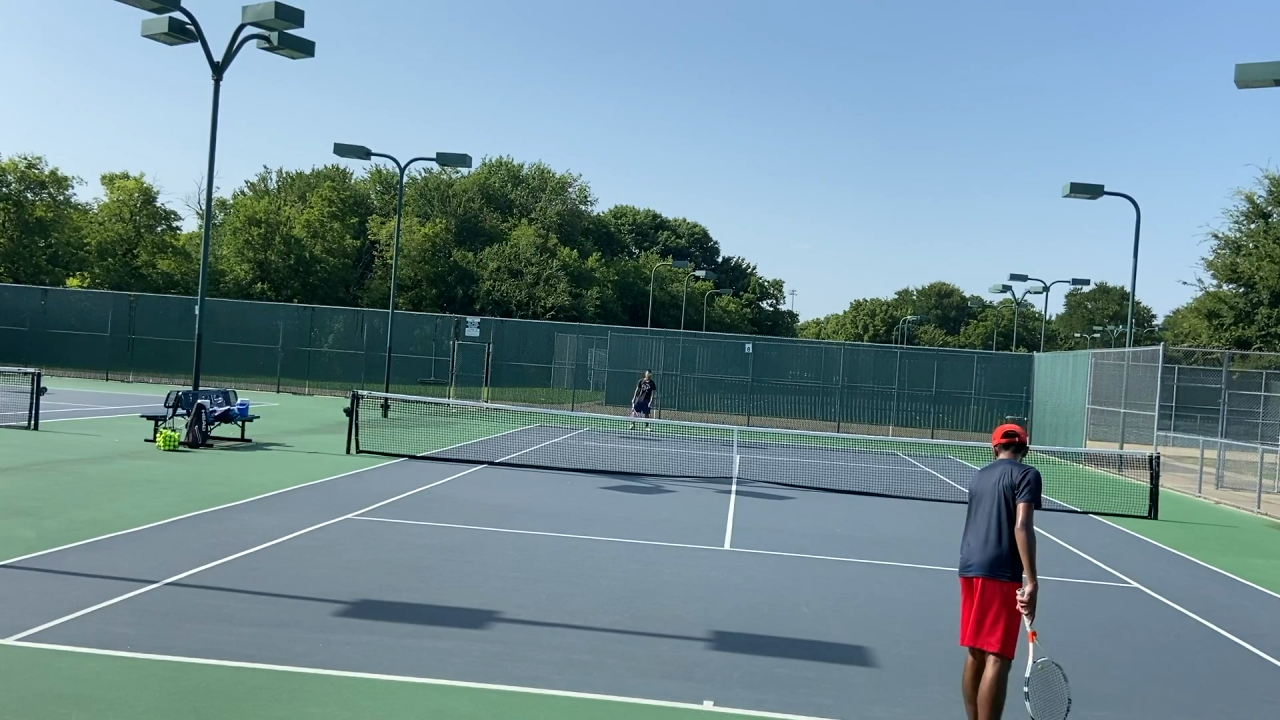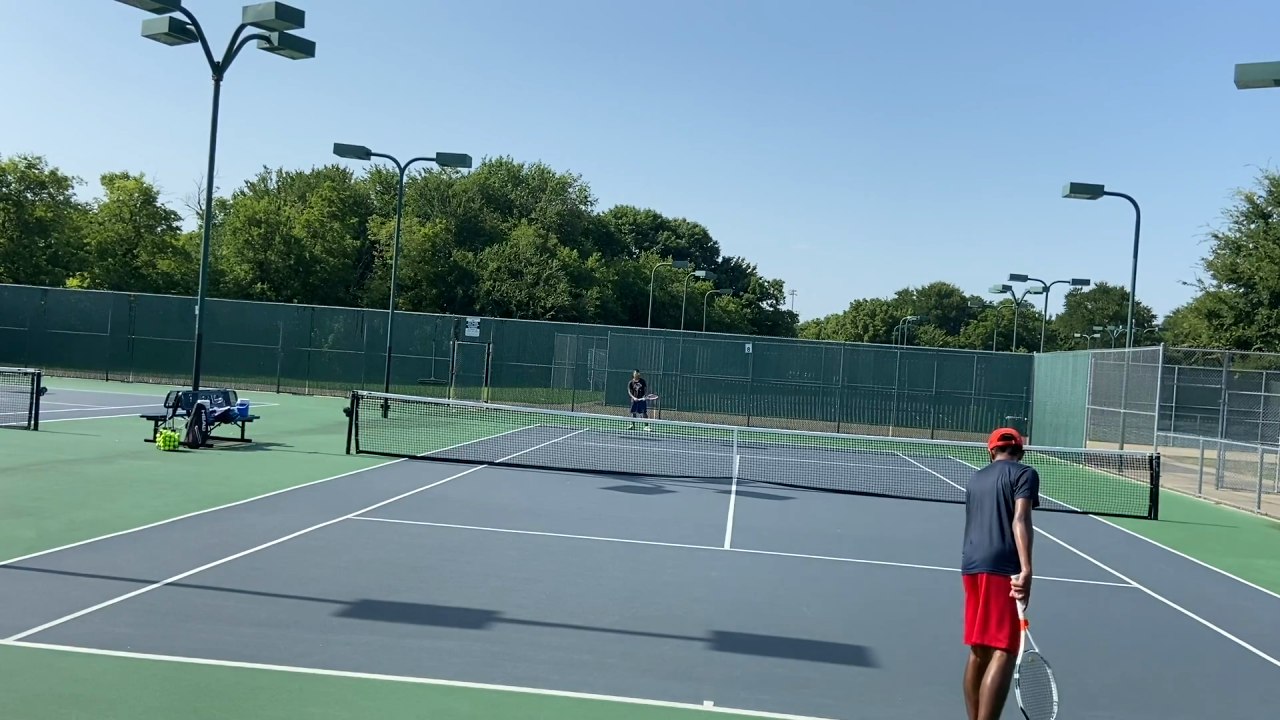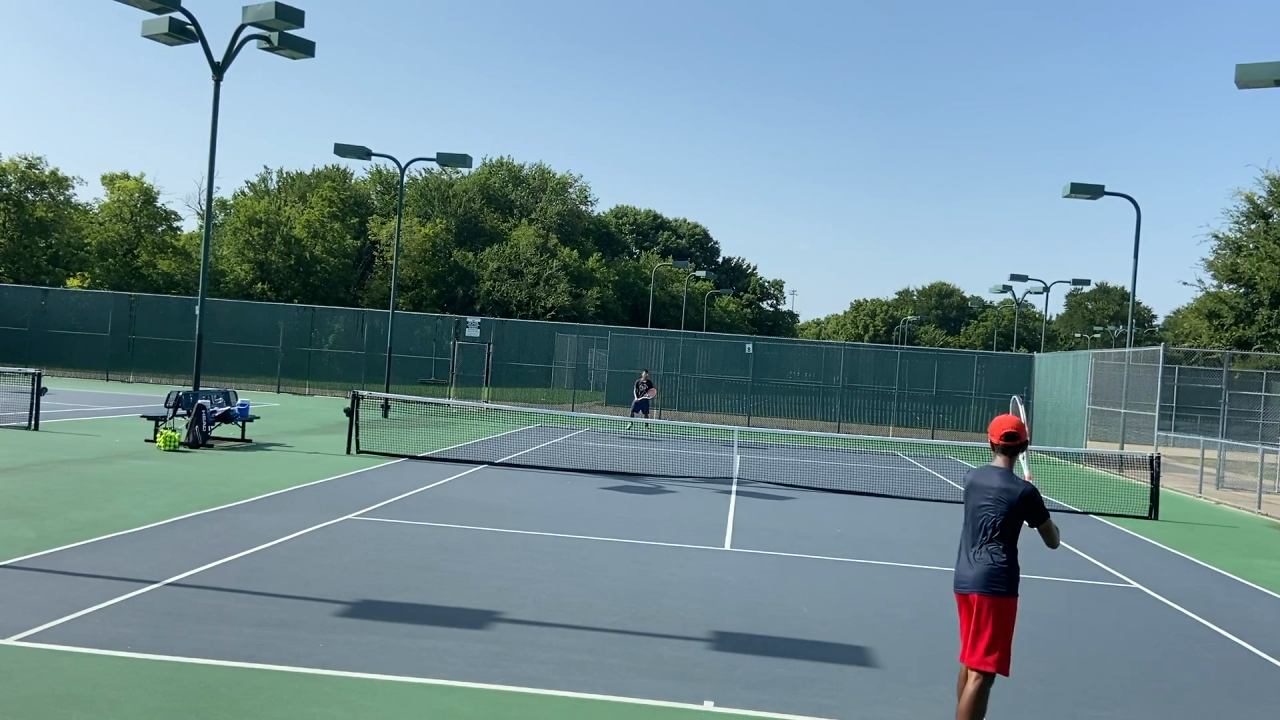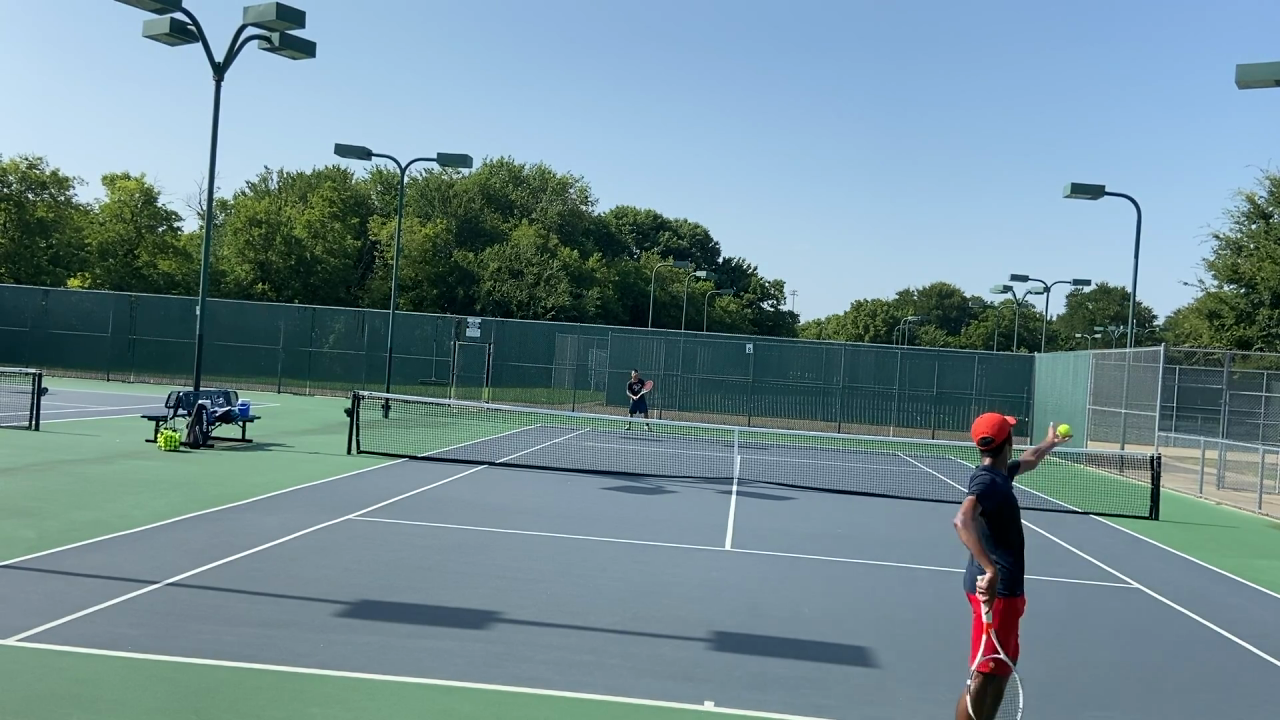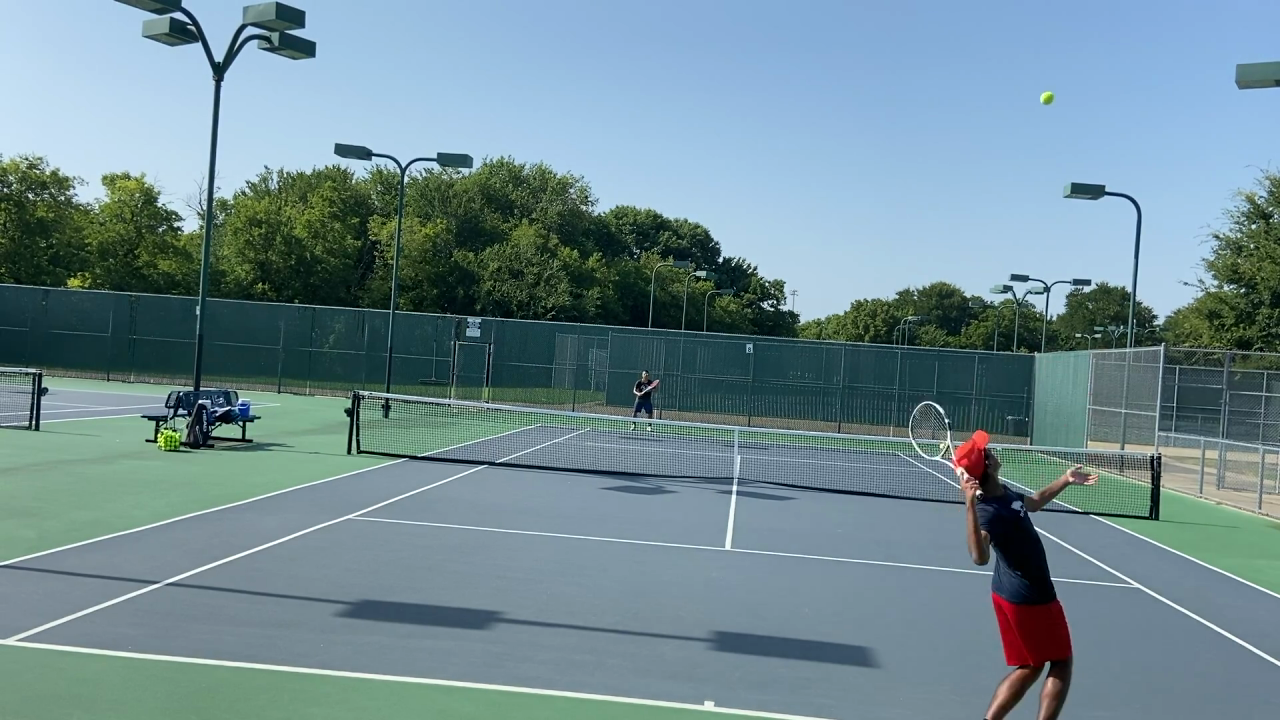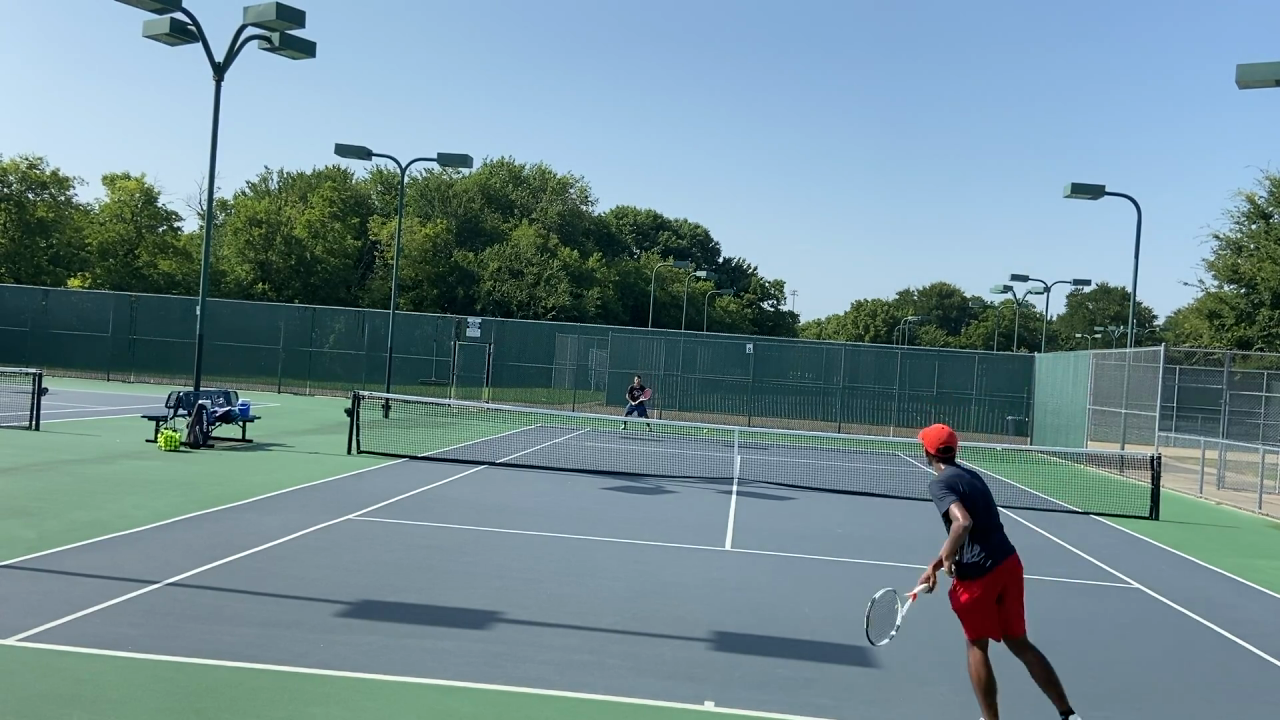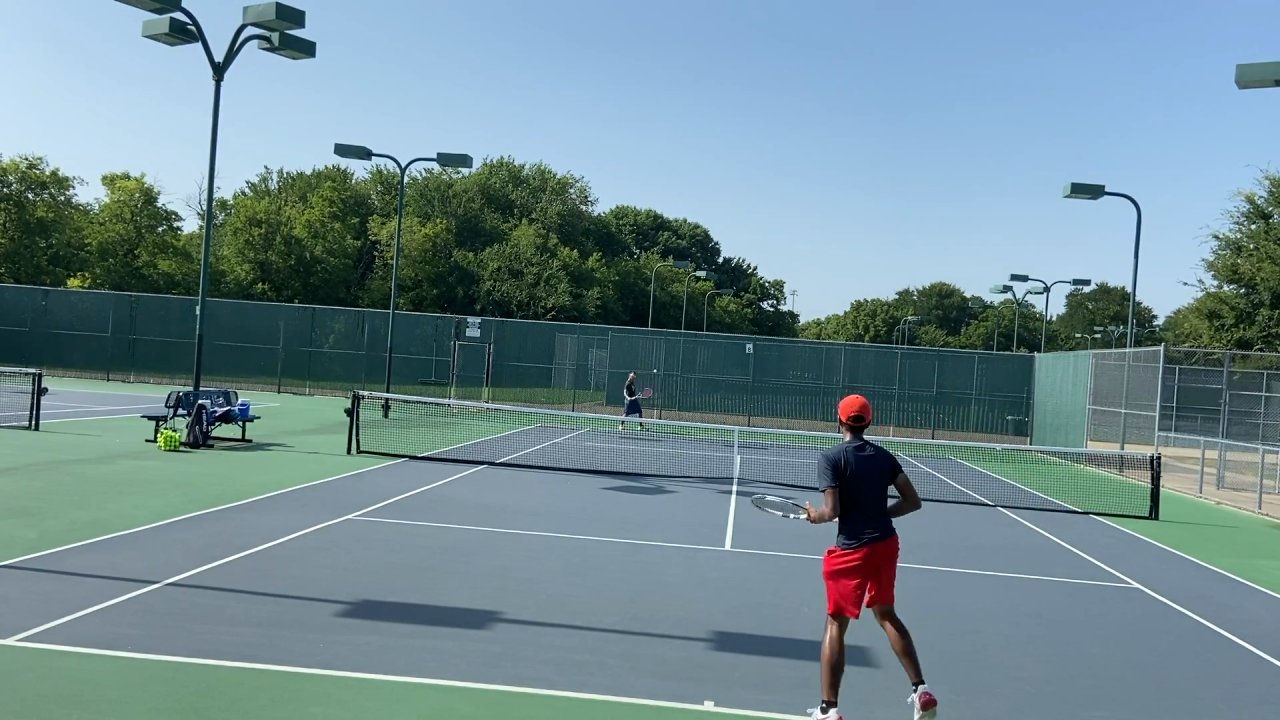
dt=0.7s
person 1, frame 1
left shoulder: (978, 477)
right shoulder: (1027, 474)
right elbow: (1022, 527)
right wrist: (1031, 582)
left hip: (969, 567)
right hip: (1001, 572)
left knee: (976, 654)
right knee: (997, 659)
person 1, frame 2
left shoulder: (976, 479)
right shoulder: (1024, 473)
right elbow: (1021, 520)
right wrist: (1026, 569)
left hip: (971, 566)
right hip: (1002, 568)
left knee: (979, 651)
right knee: (1003, 654)
person 1, frame 3
left shoulder: (972, 478)
right shoulder: (1024, 491)
right elbow: (1053, 541)
right wrist: (1042, 511)
left hip: (964, 580)
right hip: (995, 585)
left knee: (970, 664)
right knee: (983, 673)
person 1, frame 4
left shoulder: (1000, 473)
right shoulder: (985, 479)
left elbow: (1027, 460)
right elbow: (962, 521)
left wrist: (1048, 443)
right wrist: (989, 568)
left hip: (1004, 588)
right hip: (994, 590)
left knee: (1002, 666)
right knee: (985, 675)
person 1, frame 5
left shoulder: (997, 492)
right shoulder: (986, 511)
left elbow: (1033, 501)
right elbow: (979, 557)
left wrist: (1065, 480)
right wrist: (970, 507)
left hip: (1008, 593)
right hip: (1028, 598)
left knee: (1026, 670)
right knee: (1060, 664)
person 1, frame 6
left shoulder: (941, 484)
right shoulder: (974, 476)
left elbow: (964, 523)
left wrist: (946, 558)
right wrist: (937, 563)
left hip: (980, 573)
right hip: (1010, 563)
left knee: (977, 646)
right knee: (1020, 644)
person 1, frame 7
left shoulder: (831, 457)
right shoulder: (884, 456)
left elbow: (830, 512)
right elbow: (914, 501)
left wrist: (815, 517)
left hip: (852, 550)
right hip: (885, 544)
left knee: (835, 626)
right knee: (886, 616)
right ankle: (921, 689)
